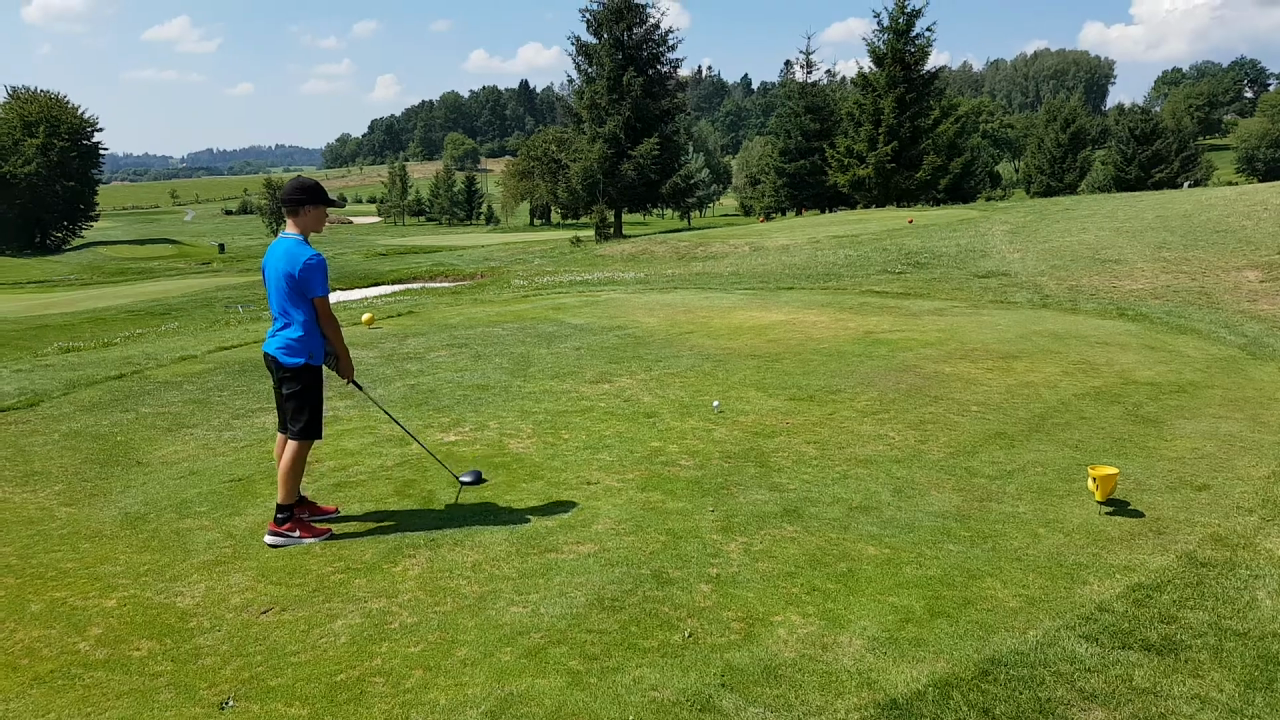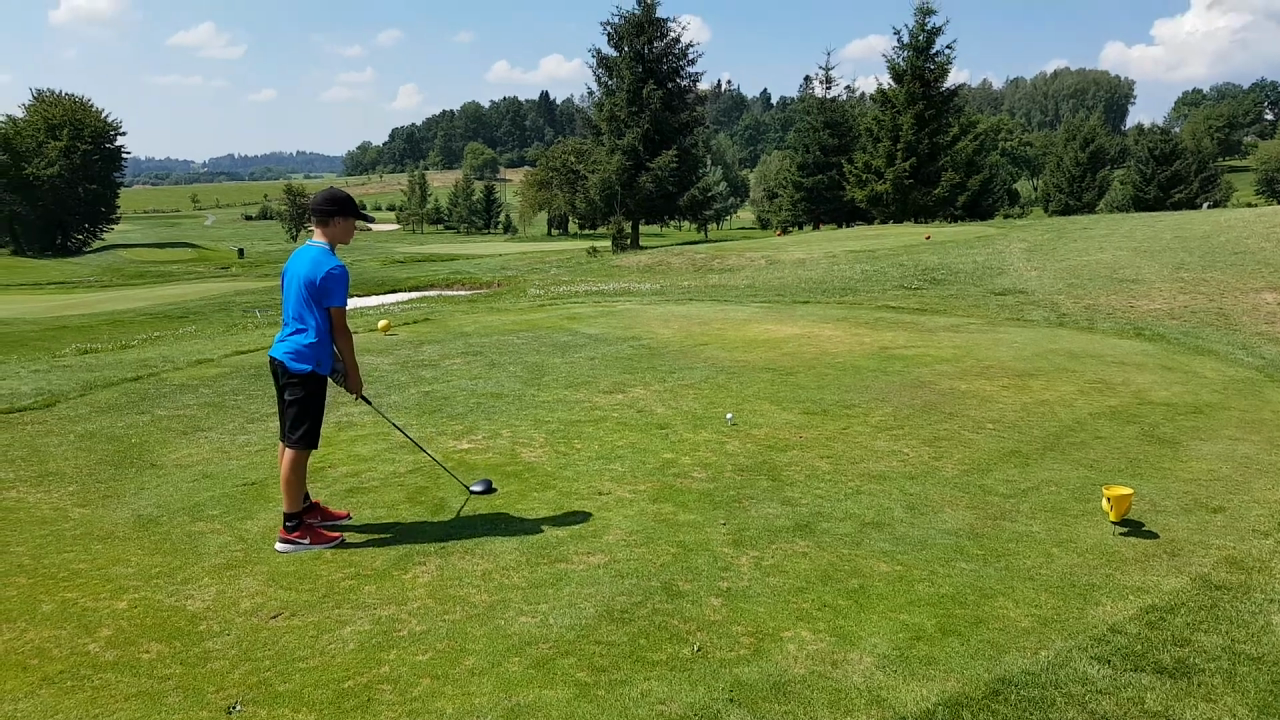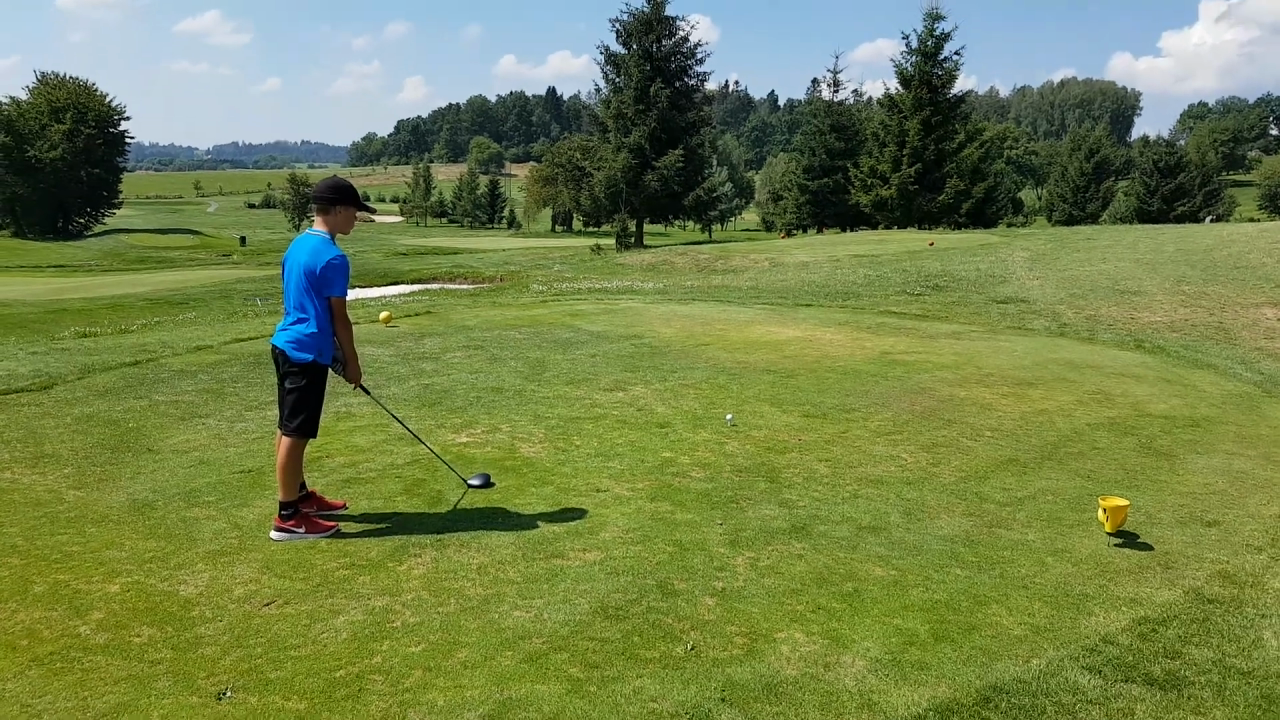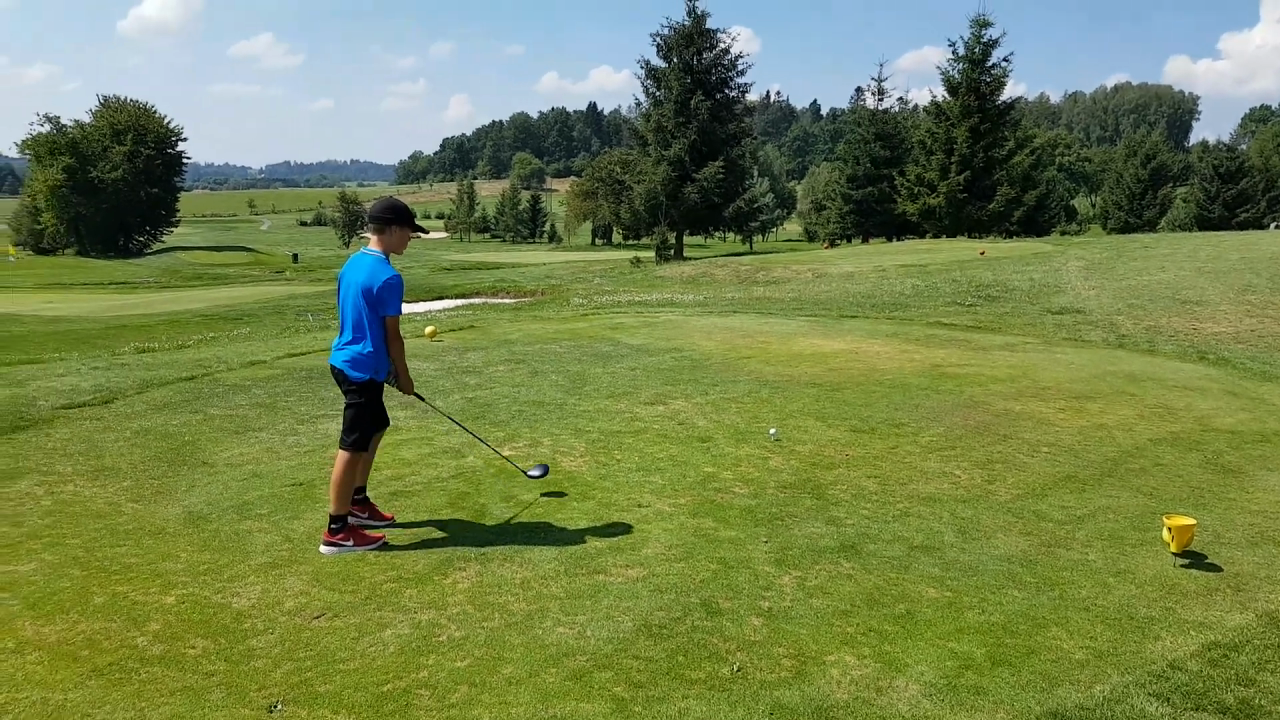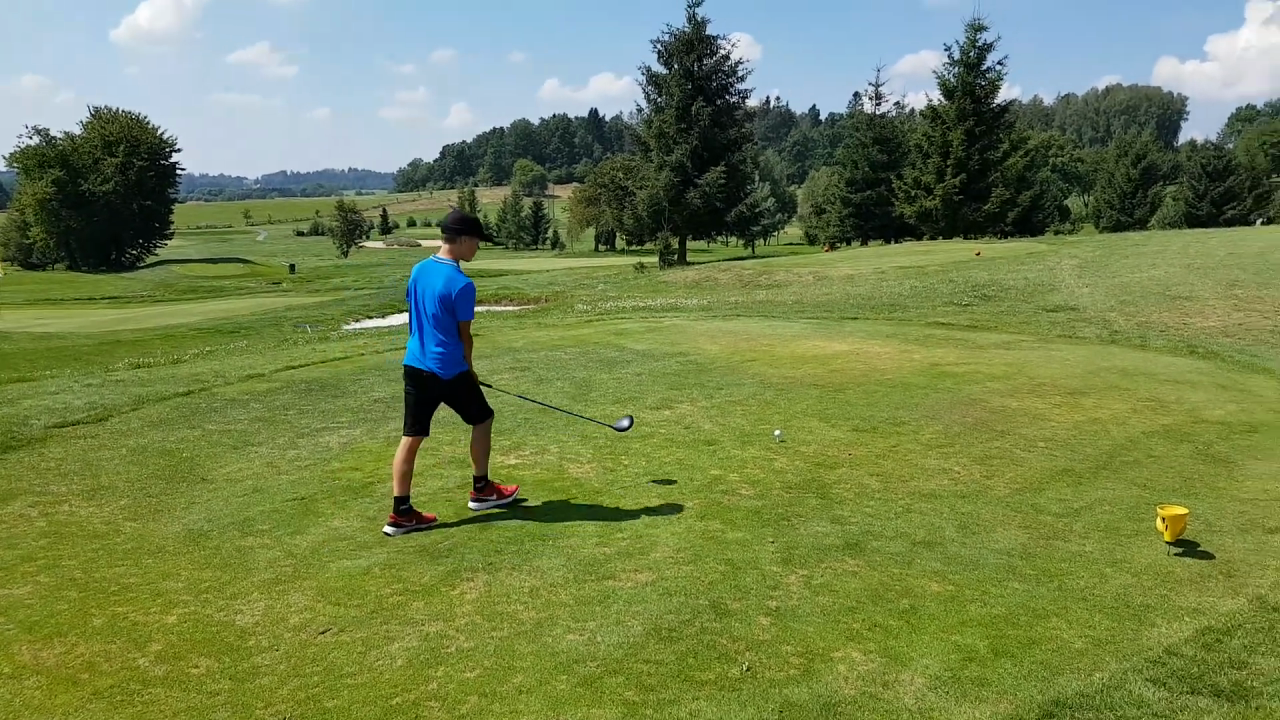
dt=0.7s
person 1, frame 1
left shoulder: (274, 250)
right shoulder: (309, 258)
right elbow: (324, 316)
left wrist: (324, 349)
right wrist: (343, 356)
left hip: (279, 350)
right hip: (300, 356)
left knee: (288, 432)
right knee: (301, 437)
left ankle: (294, 502)
right ankle: (282, 522)
person 1, frame 2
left shoulder: (297, 257)
right shoulder: (332, 268)
right elbow: (338, 327)
left wrist: (335, 362)
right wrist: (352, 371)
left hip: (284, 355)
right hip: (305, 364)
left knee: (290, 440)
right knee: (297, 445)
left ankle: (304, 507)
right ankle: (292, 529)
person 1, frame 3
left shoulder: (297, 245)
right shoulder: (332, 257)
right elbow: (339, 317)
left wrist: (333, 349)
right wrist: (351, 361)
left hip: (287, 344)
right hip: (307, 353)
left knee: (288, 429)
right knee: (295, 434)
left ankle: (300, 495)
right ankle: (287, 518)
person 1, frame 4
left shoulder: (351, 264)
right shoulder: (388, 277)
right elbow: (392, 334)
left wrist: (387, 369)
right wrist: (403, 375)
left hip: (343, 360)
right hip: (363, 369)
left knee: (376, 428)
right knee: (353, 448)
left ankle: (356, 502)
right ankle: (336, 530)
person 1, frame 5
left shoulder: (418, 270)
right shoulder: (461, 284)
right elbow: (464, 334)
right wrist: (468, 369)
left hip: (414, 365)
right hip: (447, 369)
left knee: (412, 436)
right knee: (482, 421)
left ankle: (400, 512)
right ankle: (481, 490)
